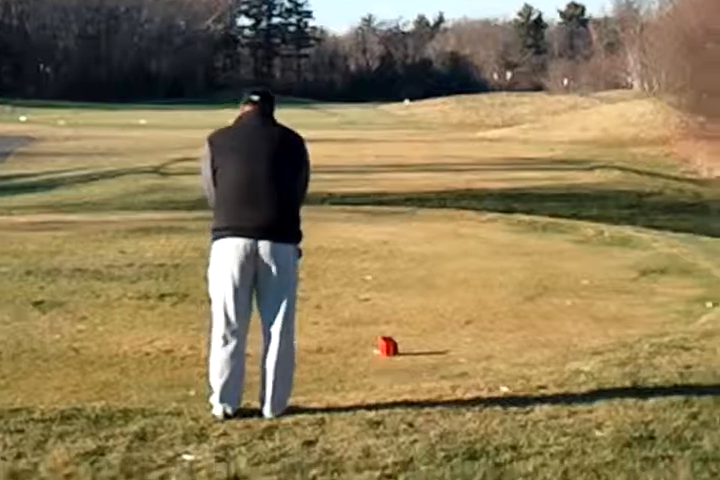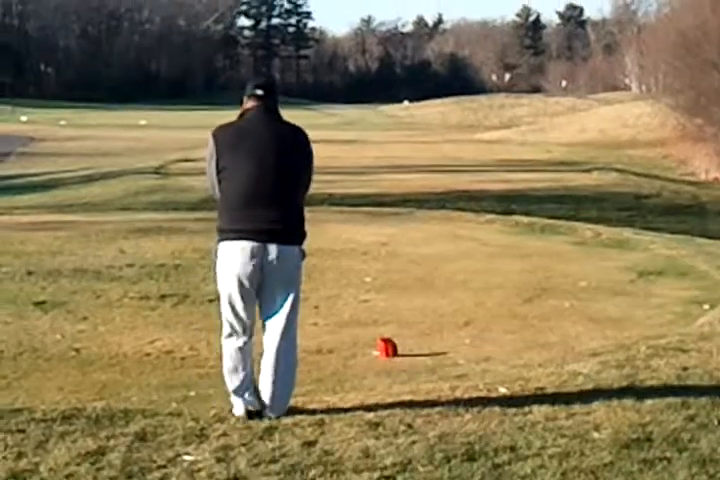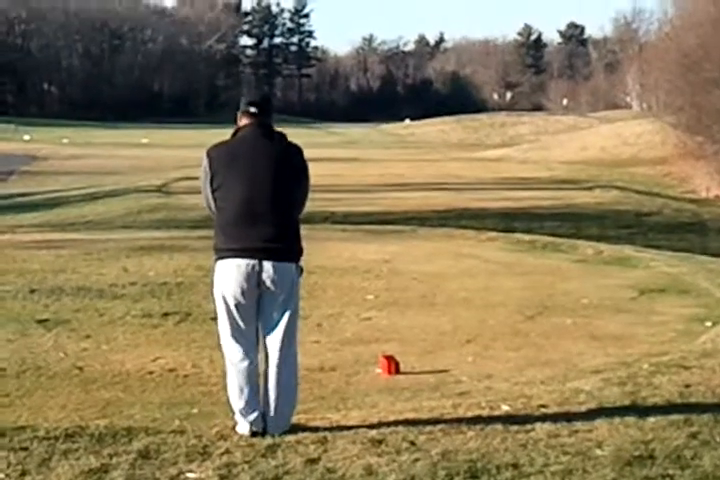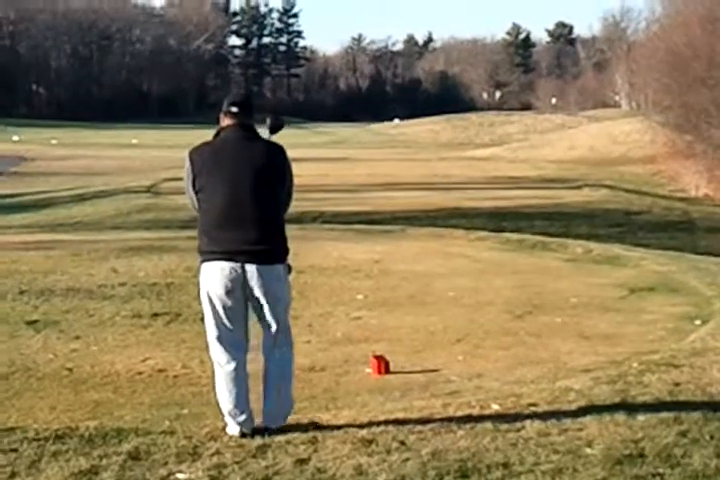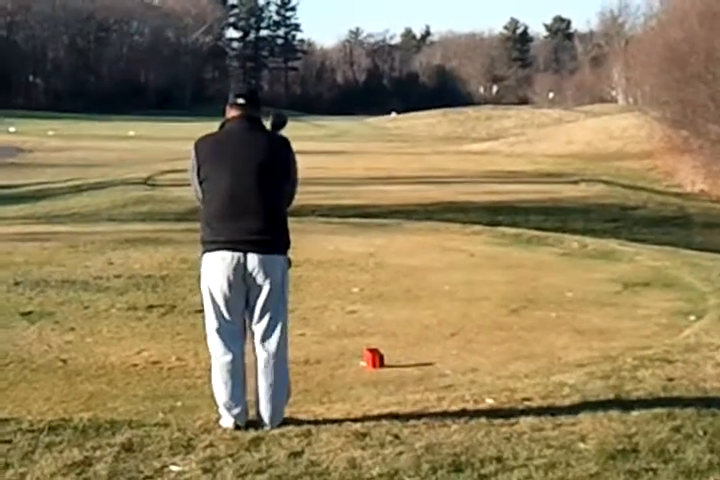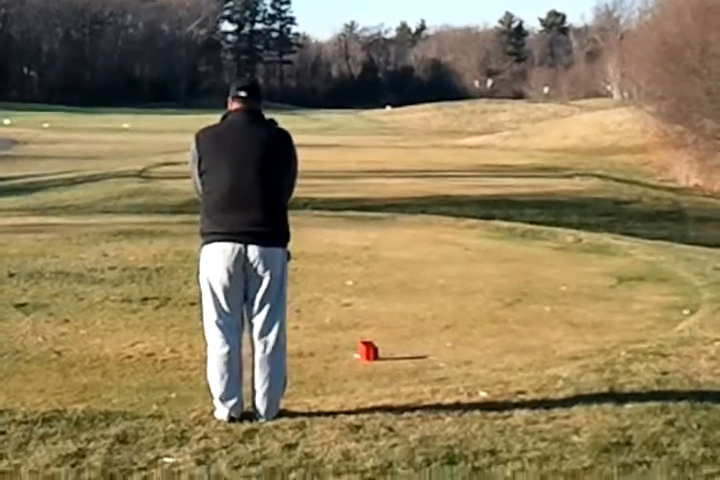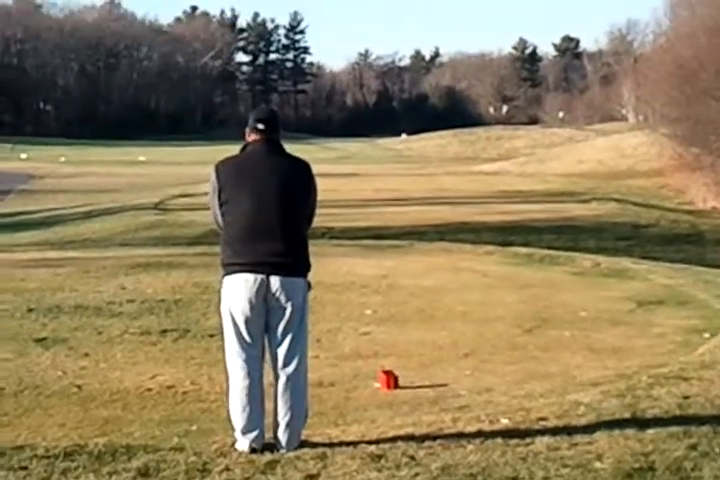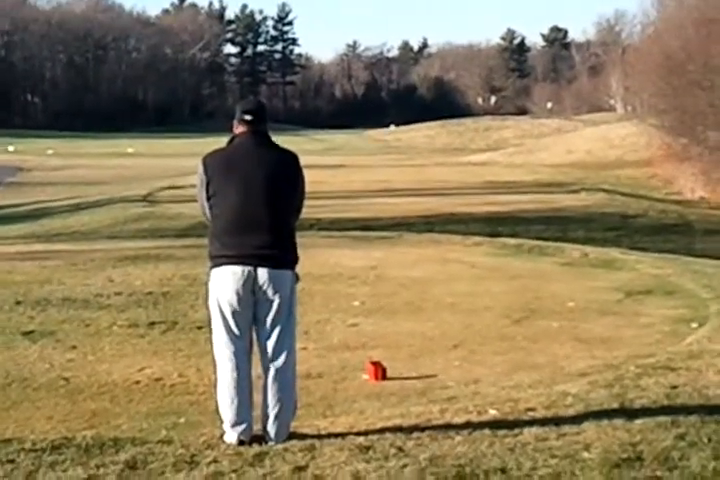
dt=0.5s
person 1, frame 1
left shoulder: (217, 141)
right shoulder: (292, 142)
left elbow: (212, 193)
right elbow: (298, 193)
left hip: (231, 240)
right hip: (278, 242)
left knee: (228, 328)
right knee: (278, 327)
left ankle: (224, 403)
right ankle: (274, 404)
person 1, frame 2
left shoulder: (222, 136)
right shoulder: (297, 138)
left elbow: (216, 188)
right elbow: (302, 188)
left hip: (237, 241)
right hip: (284, 243)
left knee: (236, 328)
right knee: (280, 328)
left ankle: (243, 401)
right ankle: (274, 404)
person 1, frame 3
left shoulder: (216, 155)
right shoulder: (292, 154)
left elbow: (212, 206)
right elbow: (298, 205)
left hip: (233, 260)
right hip: (281, 260)
left knee: (239, 348)
right knee: (281, 346)
left ankle: (248, 420)
right ankle: (277, 421)
person 1, frame 4
left shoulder: (198, 157)
right shoulder: (274, 154)
left elbow: (197, 205)
right elbow: (283, 203)
left hip: (218, 262)
right hip: (267, 261)
left knee: (227, 348)
right knee: (277, 342)
left ankle: (238, 422)
right ankle: (274, 419)
person 1, frame 5
left shoulder: (203, 147)
right shoulder: (279, 146)
left elbow: (202, 196)
right elbow: (287, 196)
left hip: (219, 252)
right hip: (268, 252)
left knee: (224, 339)
right knee: (270, 340)
left ankle: (232, 414)
right ankle: (272, 415)
person 1, frame 6
left shoulder: (205, 139)
right shoulder: (280, 139)
left elbow: (201, 188)
right elbow: (286, 191)
left hip: (219, 244)
right hip: (268, 245)
left knee: (222, 330)
right knee: (268, 331)
left ankle: (227, 407)
right ankle: (266, 407)
person 1, frame 7
left shoulder: (224, 170)
right shoulder: (300, 170)
left elbow: (220, 220)
right elbow: (306, 220)
left hip: (241, 275)
right hip: (289, 275)
left knee: (244, 361)
right knee: (290, 361)
left ankle: (249, 438)
right ankle: (288, 438)
person 1, frame 8
left shoulder: (212, 163)
right shoulder: (287, 161)
left elbow: (208, 212)
left hip: (228, 267)
right hip: (277, 267)
left knee: (231, 352)
right knee: (279, 353)
left ankle: (237, 430)
right ankle: (277, 430)
